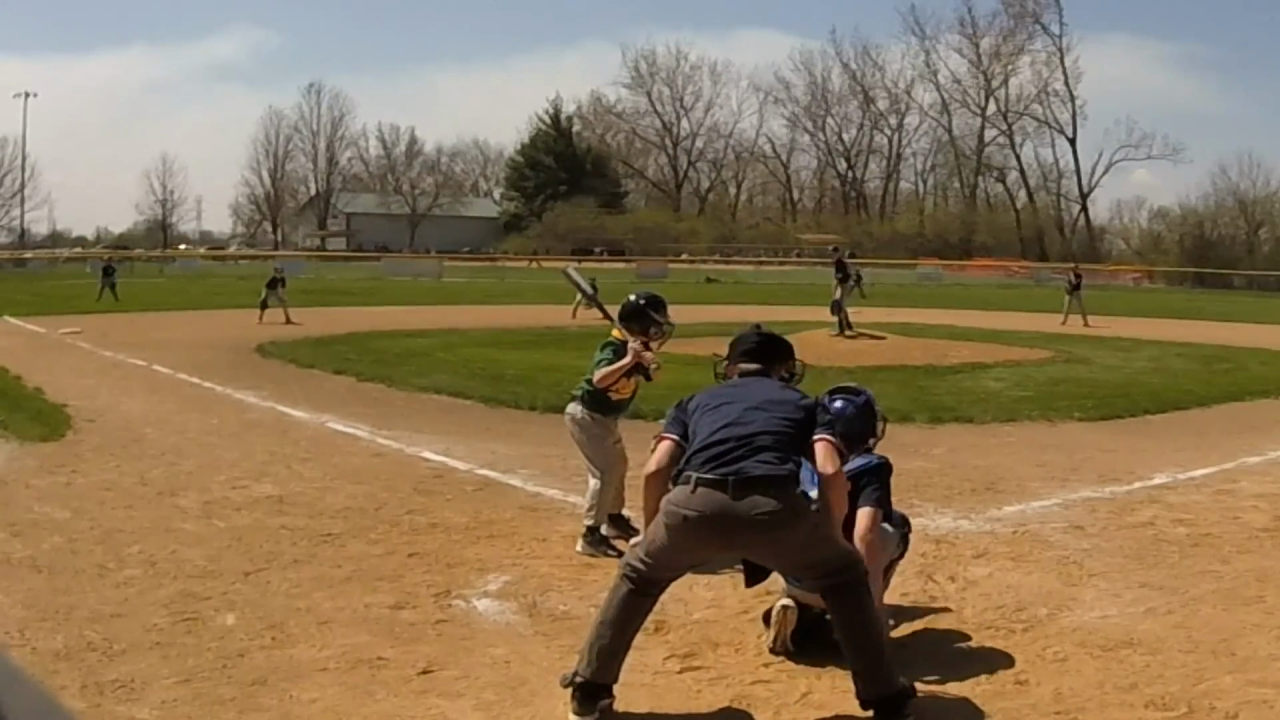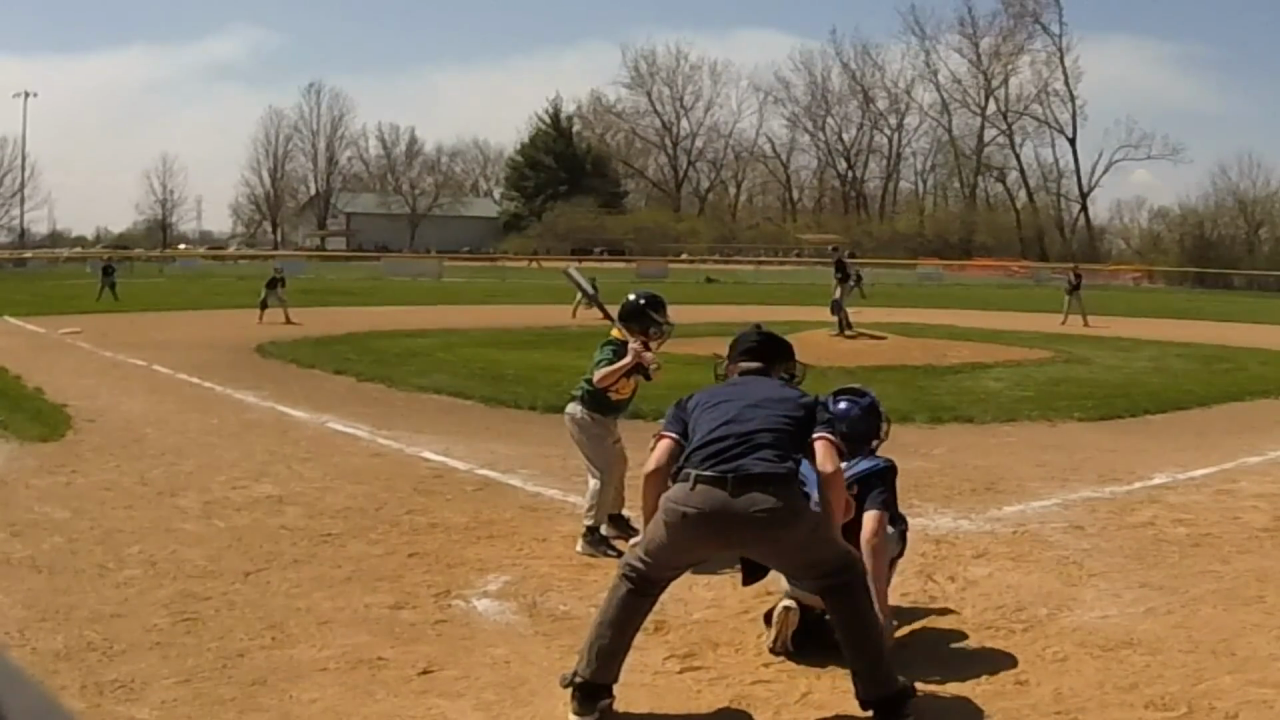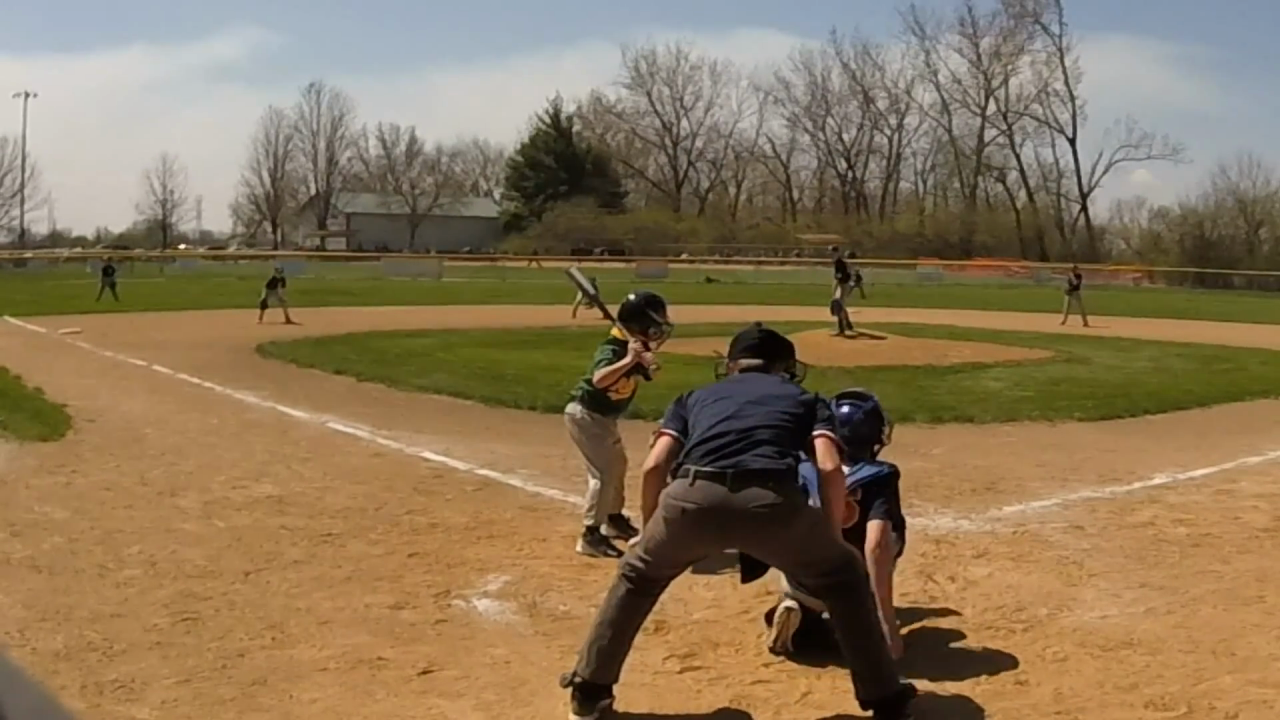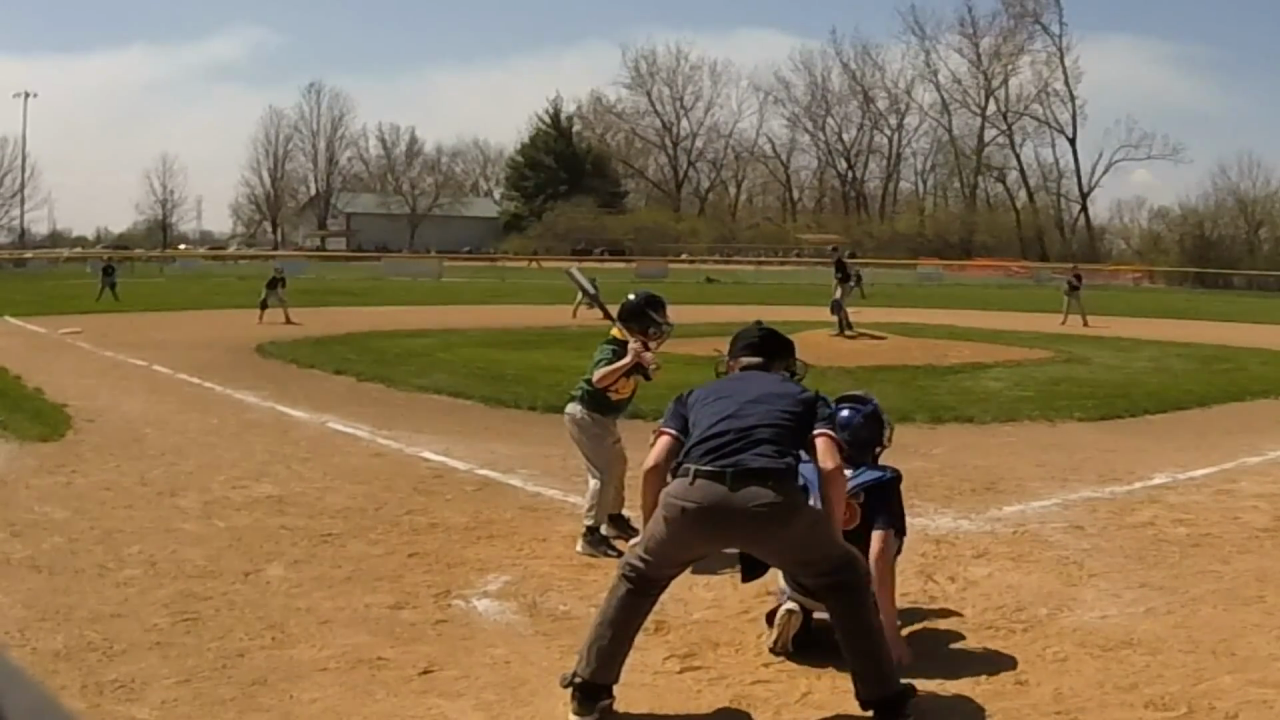
dt=0.1s
person 1, frame 1
left shoulder: (698, 400)
right shoulder: (803, 402)
left elbow: (655, 471)
right elbow: (830, 472)
left wrist: (651, 535)
right wrist: (830, 538)
left hip: (694, 504)
right hip: (771, 507)
left knee: (639, 573)
right knee: (845, 574)
person 1, frame 2
left shoulder: (697, 399)
right shoulder: (803, 401)
left elbow: (654, 470)
right elbow: (830, 472)
left wrist: (650, 534)
right wrist: (829, 537)
left hip: (694, 500)
right hip: (771, 505)
left knee: (638, 573)
right knee: (843, 574)
person 1, frame 3
left shoulder: (697, 396)
right shoulder: (805, 398)
left elbow: (654, 467)
right elbow: (829, 468)
left wrist: (649, 532)
right wrist: (832, 537)
left hip: (693, 498)
right hip: (770, 502)
left knee: (638, 574)
right knee: (844, 575)
person 1, frame 4
left shoulder: (697, 394)
right shoulder: (805, 397)
left elbow: (654, 466)
right elbow: (830, 467)
left wrist: (650, 532)
right wrist: (832, 536)
left hip: (693, 496)
right hip: (770, 501)
left knee: (639, 574)
right knee: (845, 575)
person 2, frame 1
right shoulder: (871, 469)
right elbow: (865, 534)
right wrist: (875, 603)
left hip: (794, 580)
right knee: (896, 526)
left ankle: (799, 613)
person 2, frame 2
left shoulder: (801, 463)
right shoulder: (876, 472)
right elbow: (871, 538)
right wrist: (881, 610)
left hip: (796, 582)
right knee: (895, 526)
left ankle: (800, 612)
person 2, frame 3
left shoulder: (802, 466)
right shoulder: (879, 477)
right elbow: (876, 547)
right wrist: (888, 621)
left hip: (797, 584)
right knee: (893, 527)
left ankle: (796, 610)
person 2, frame 4
left shoulder: (802, 467)
right shoulder: (881, 482)
right elbow: (879, 555)
right wrist: (891, 631)
left hip: (796, 586)
right knee: (892, 529)
left ankle: (792, 607)
person 3, frame 1
left shoulder: (639, 347)
right shoulder: (612, 348)
left elbow: (646, 375)
right elbow: (599, 379)
left wrist: (647, 363)
right wrist: (629, 360)
left hip: (606, 416)
right hip: (586, 415)
left knee: (618, 465)
right knee: (605, 471)
left ankle: (614, 519)
right ankle: (590, 536)
person 3, frame 2
left shoulder: (638, 346)
right shoulder: (612, 348)
right elbow: (599, 379)
left wrist: (646, 363)
right wrist: (629, 359)
left hip: (606, 416)
right hip: (585, 415)
left knee: (618, 465)
right knee: (604, 471)
left ankle: (614, 519)
right ankle: (590, 536)
person 3, frame 3
left shoulder: (638, 346)
right shoulder: (612, 348)
right elbow: (599, 379)
left wrist: (646, 363)
right wrist: (629, 360)
left hip: (605, 416)
right hip: (585, 415)
left knee: (618, 465)
right knee: (604, 471)
left ankle: (614, 519)
right ankle: (590, 536)
person 3, frame 4
left shoulder: (637, 346)
right shoulder: (611, 348)
right elbow: (598, 379)
left wrist: (645, 362)
right wrist: (629, 359)
left hip: (605, 416)
right hip: (585, 415)
left knee: (618, 465)
right knee: (604, 472)
left ankle: (614, 519)
right ankle: (590, 536)
